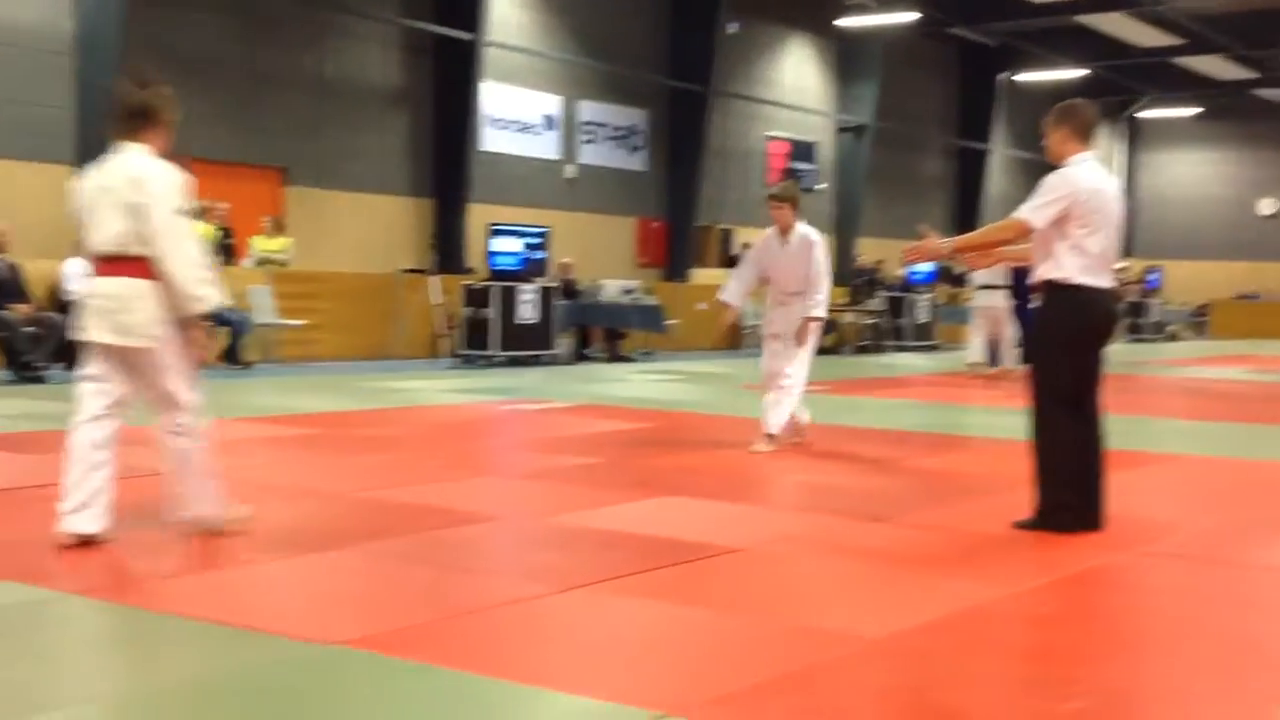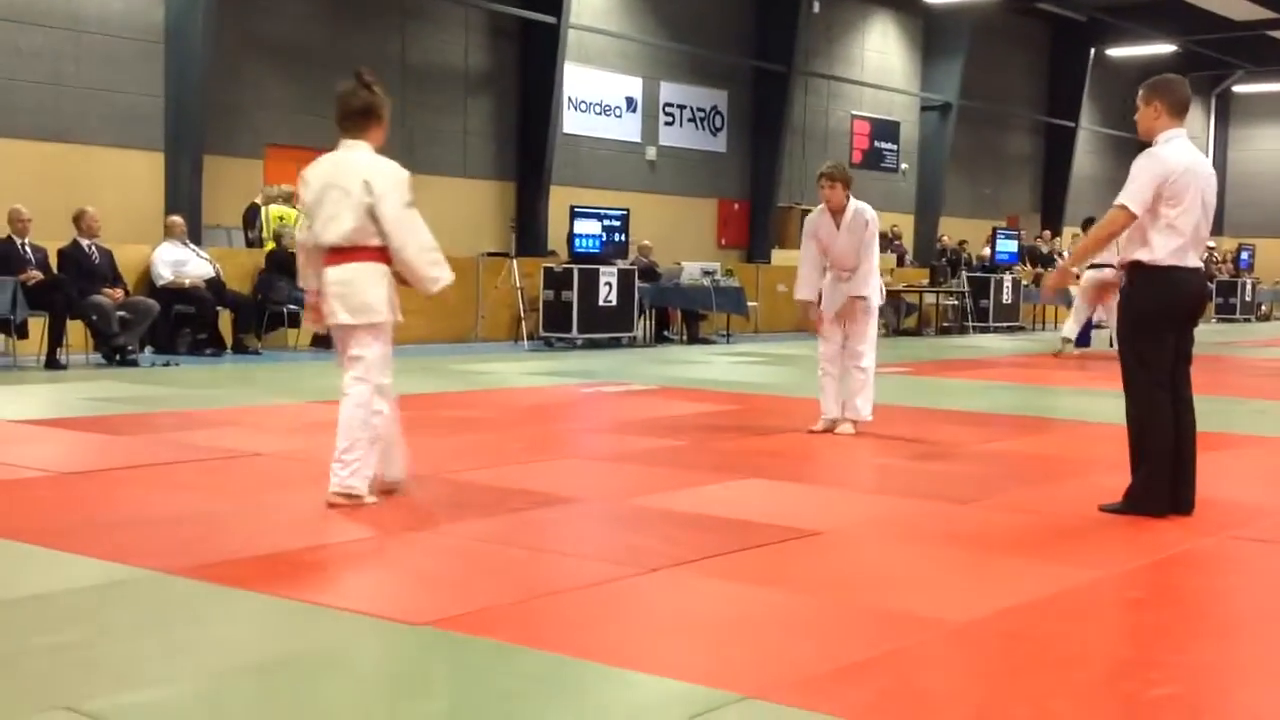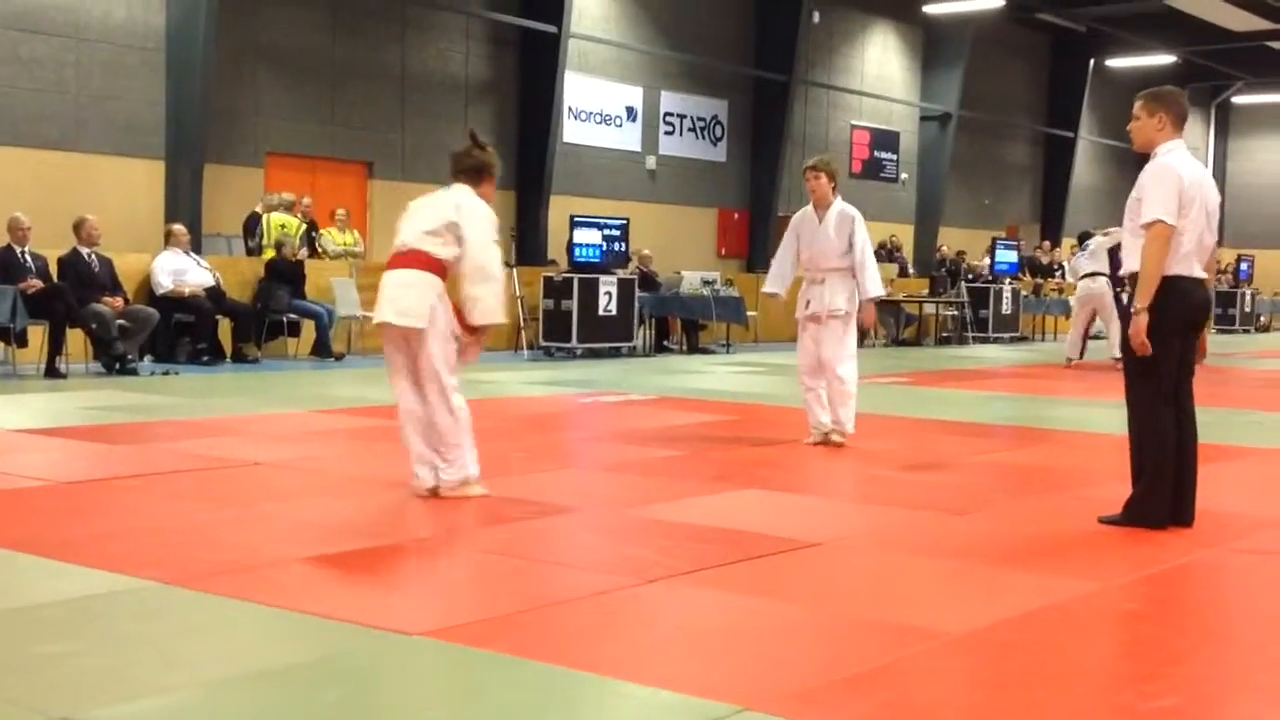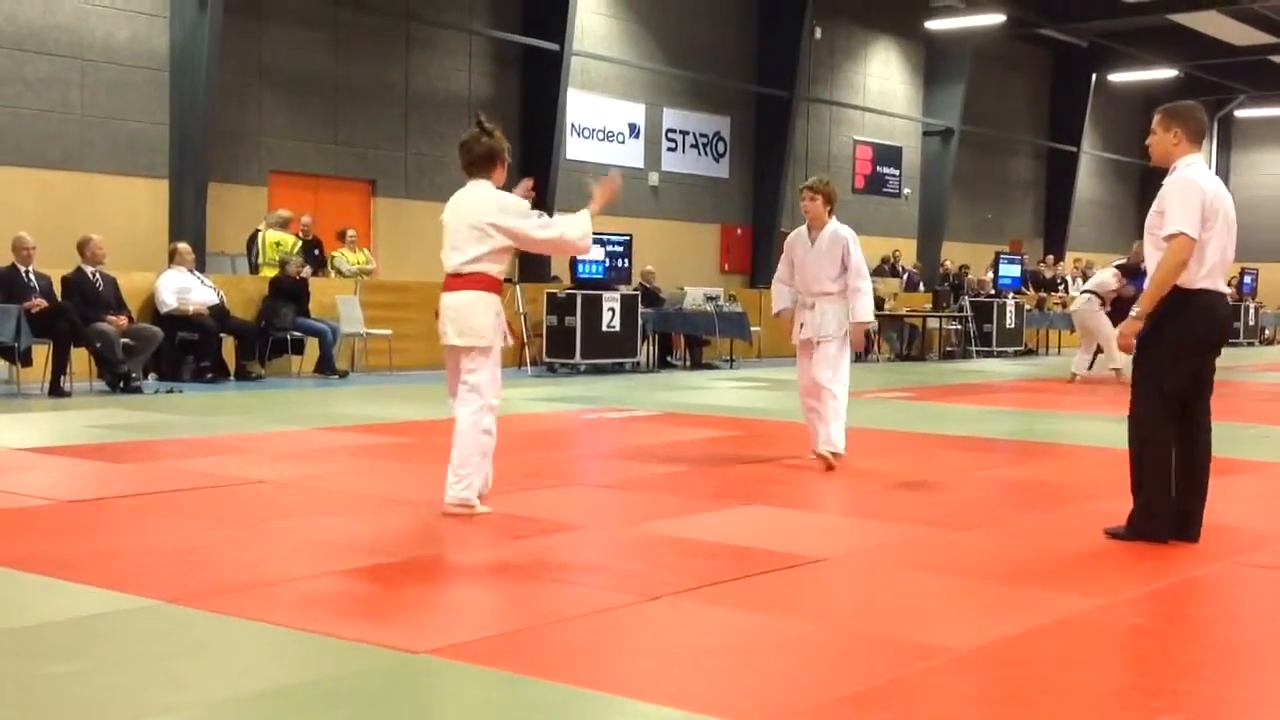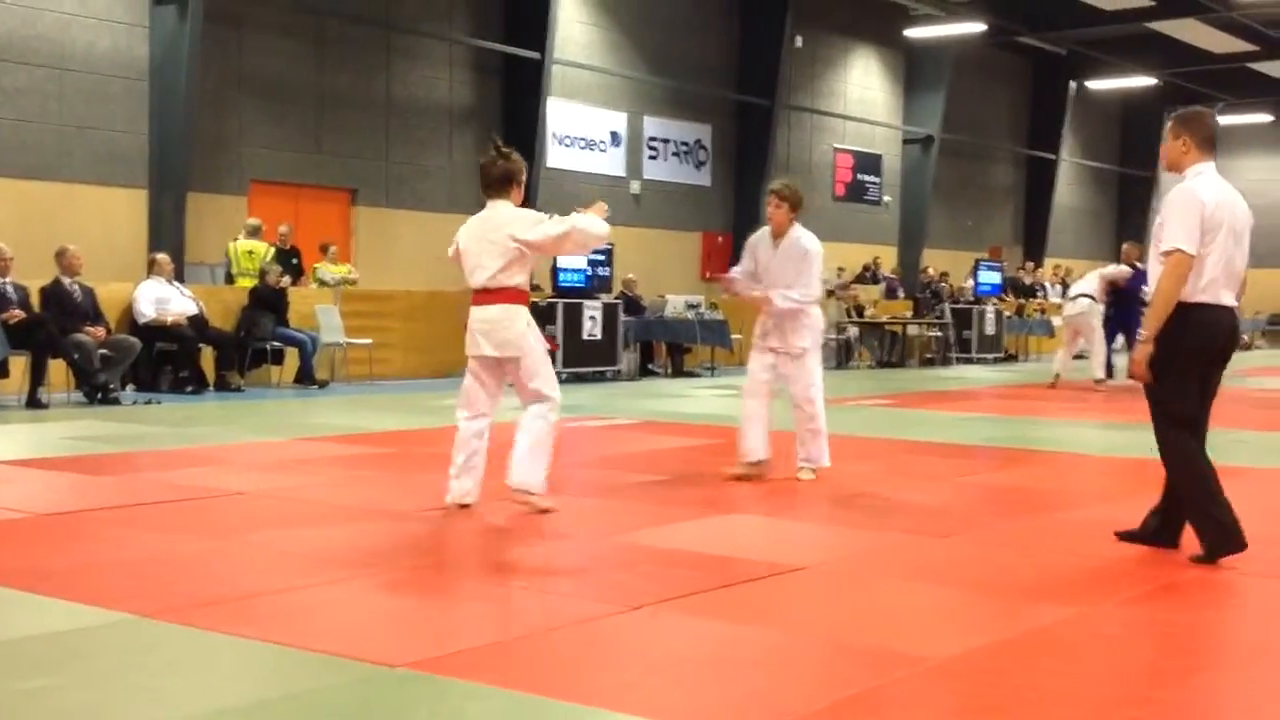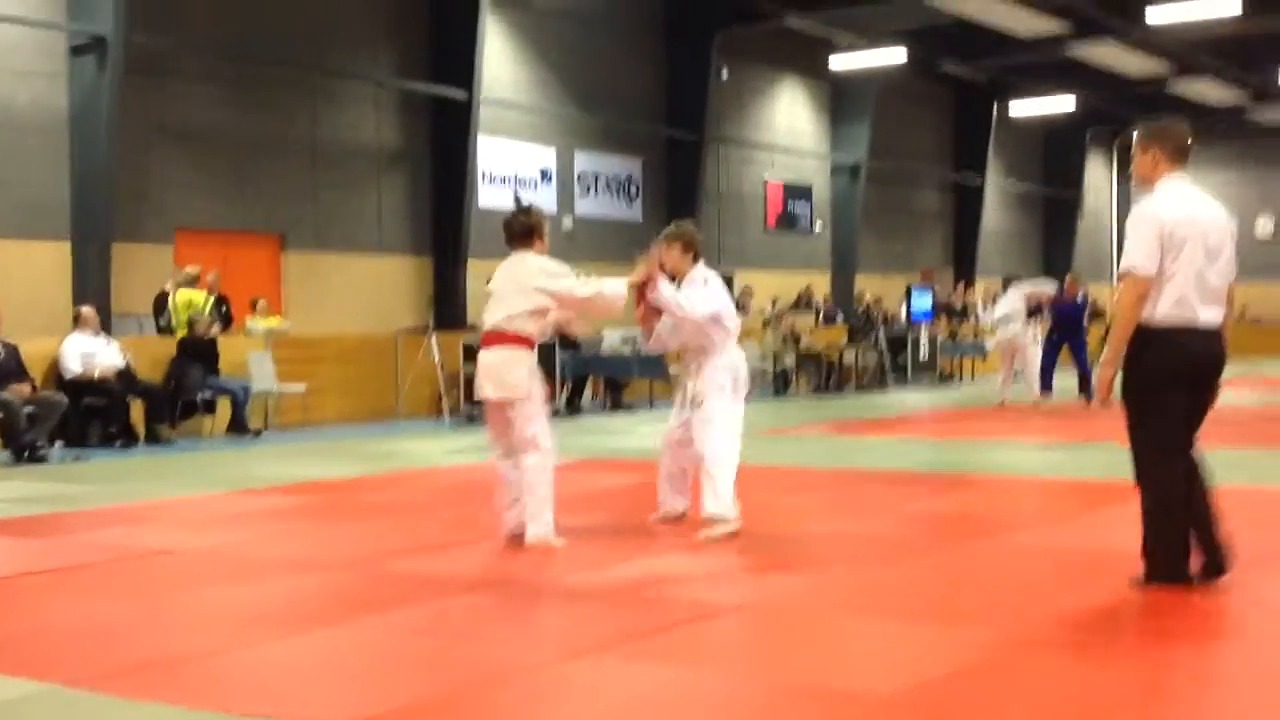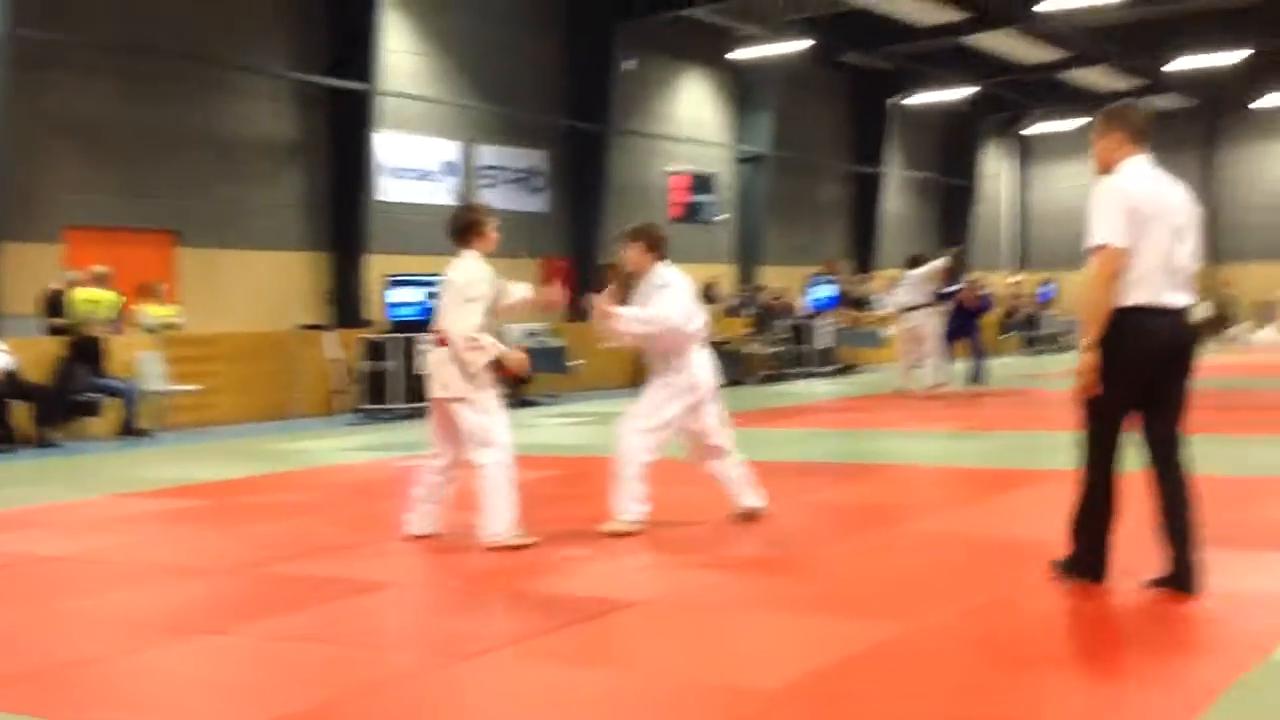
dt=0.5s
person 1, frame 1
left shoulder: (1068, 179)
right shoulder: (1106, 183)
left elbow: (1014, 228)
left wrist: (947, 247)
right wrist: (1001, 255)
left hip: (1068, 302)
right hip: (1095, 300)
left knee: (1053, 407)
right knee: (1080, 405)
left ankle: (1058, 510)
right ankle: (1084, 508)
person 1, frame 2
left shoulder: (1157, 159)
right shoulder: (1201, 162)
left elbow: (1118, 222)
left wrist: (1066, 266)
right wrist: (1126, 275)
left hip: (1155, 284)
right hip: (1188, 281)
left knee: (1147, 390)
right knee: (1173, 388)
left ankle: (1149, 494)
right ankle: (1177, 493)
person 1, frame 3
left shoulder: (1162, 168)
right shoulder: (1200, 174)
left elbow: (1158, 241)
right elbow: (1206, 254)
left wrist: (1141, 309)
right wrist: (1199, 321)
left hip: (1162, 296)
right hip: (1191, 294)
left knee: (1150, 401)
right knee: (1177, 400)
left ankle: (1150, 507)
right ankle: (1177, 506)
person 1, frame 4
left shoulder: (1183, 181)
right shoulder: (1216, 186)
left elbow: (1179, 255)
left wrist: (1138, 314)
left hip: (1184, 308)
right hip: (1212, 308)
left knee: (1150, 412)
right knee: (1191, 415)
left ankle: (1151, 518)
right ankle: (1184, 520)
person 1, frame 5
left shoulder: (1187, 193)
right shoulder: (1234, 198)
left elbow: (1177, 269)
right elbow: (1238, 276)
left wrist: (1146, 336)
left hip: (1187, 322)
right hip: (1222, 322)
left knee: (1175, 430)
right knee: (1187, 427)
left ankle: (1220, 529)
right ankle: (1164, 525)
person 1, frame 6
left shoulder: (1151, 211)
right shoulder: (1217, 212)
left elbow: (1136, 291)
right elbow: (1226, 289)
left wrist: (1110, 359)
left hip: (1161, 343)
right hip: (1207, 343)
left knee: (1156, 458)
right knee: (1179, 450)
left ankle: (1168, 564)
right ankle: (1210, 552)
person 1, frame 7
left shoulder: (1115, 188)
right shoulder: (1180, 193)
left elbow: (1108, 267)
right elbow: (1190, 270)
left wrist: (1088, 344)
left hip: (1130, 328)
right hip: (1174, 327)
left knee: (1101, 445)
right knee: (1165, 447)
left ankle: (1089, 558)
right ankle: (1183, 566)
person 2, frame 1
left shoulder: (91, 177)
right shoulder: (159, 175)
left elbow: (97, 242)
right elbow: (178, 249)
right wrist: (195, 314)
left hip: (100, 296)
right hip: (143, 299)
left knee: (97, 409)
right knee: (181, 406)
left ankle: (78, 518)
right ankle: (206, 509)
person 2, frame 2
left shoulder: (316, 171)
right shoulder: (384, 172)
left elbow: (308, 239)
right elbow: (406, 235)
left wrist: (312, 290)
right wrist: (441, 279)
left hip: (335, 280)
right hip: (369, 280)
left knee: (369, 376)
right knee: (365, 384)
left ankle: (385, 468)
right ankle: (347, 483)
person 2, frame 3
left shoulder: (424, 202)
right shoulder: (476, 209)
right elbow: (482, 267)
right wrist: (481, 324)
left hip: (392, 286)
right hip: (423, 291)
left knee: (410, 390)
right knee: (442, 389)
left ankle: (426, 476)
right ankle: (456, 477)
person 2, frame 4
left shoulder: (457, 202)
right shoulder: (502, 206)
right elbow: (560, 236)
right wrist: (595, 204)
left hip: (454, 300)
right hip: (479, 304)
left knee: (468, 399)
right knee: (479, 402)
left ankle: (469, 483)
right ankle: (461, 494)
person 2, frame 5
left shoulder: (471, 226)
right shoulder: (522, 220)
right elbow: (582, 233)
right wrist: (594, 215)
left hip: (480, 316)
right hip: (510, 316)
left knee: (475, 408)
right knee: (544, 400)
left ankle: (460, 490)
right ankle: (526, 483)
person 2, frame 6
left shoulder: (503, 273)
right shoulder: (543, 269)
right elbow: (591, 294)
right wrist: (628, 282)
left hip: (491, 358)
right hip: (515, 361)
left knee: (508, 448)
right knee: (535, 447)
left ankle: (515, 523)
right ankle: (538, 531)
person 2, frame 7
left shoulder: (464, 268)
right shoulder: (474, 271)
left elbow: (496, 297)
right elbow: (464, 330)
left wrist: (536, 295)
right wrist: (502, 355)
left hip: (447, 363)
right hip: (462, 366)
left knee: (446, 450)
right knee: (494, 445)
left ankle: (420, 522)
right ankle: (499, 531)
person 3, frame 1
left shoulder: (811, 239)
right shoulder: (766, 240)
left elbow: (818, 283)
right elbow: (747, 272)
left wrist: (810, 319)
right wrist: (731, 306)
left hip: (801, 312)
right hip: (776, 310)
left knee: (788, 374)
right knee: (772, 372)
left ankle: (771, 433)
right ankle: (796, 420)
person 3, frame 2
left shoulder: (865, 215)
right shoulder: (814, 220)
left elbow: (868, 261)
right elbow: (810, 262)
left wrist: (855, 300)
right wrist: (810, 303)
left hip: (863, 290)
right hip: (834, 286)
left knee: (859, 354)
right knee: (829, 354)
left ankle: (853, 416)
right ankle: (830, 416)
person 3, frame 3
left shoulder: (849, 215)
right shoulder: (799, 219)
left elbow: (864, 259)
right elbow: (785, 258)
left wrist: (868, 301)
right wrist: (776, 292)
left hip: (839, 293)
right hip: (809, 294)
left knee: (837, 362)
right knee: (809, 365)
left ankle: (839, 426)
right ankle: (820, 427)
person 3, frame 4
left shoulder: (844, 236)
right shoulder: (794, 239)
left elbow: (860, 282)
right elbow: (782, 280)
left wrist: (859, 322)
right wrist: (784, 310)
left hip: (834, 315)
right hip: (805, 316)
left knee: (829, 381)
right knee: (808, 386)
left ankle: (830, 447)
right ankle: (822, 443)
person 3, frame 5
left shoulder: (807, 244)
right shoulder: (758, 241)
left elbow: (808, 293)
right elbow: (744, 274)
left wrist: (768, 298)
right wrist: (733, 282)
left hip: (800, 325)
right hip: (768, 323)
left knee: (806, 397)
right knee: (754, 389)
left ankle: (811, 461)
right ankle: (753, 458)
person 3, frame 6
left shoulder: (705, 282)
right shoulder: (682, 287)
left elbow: (692, 313)
right elbow: (670, 341)
left wrist: (659, 288)
right wrist: (650, 326)
left hip: (722, 368)
right hip: (697, 369)
left knee: (711, 441)
right knee: (675, 439)
left ankle: (722, 517)
right ankle: (674, 505)
person 3, frame 7
left shoulder: (670, 282)
right shoulder: (647, 286)
left elbow: (664, 320)
right elbow: (639, 328)
left wrist: (615, 315)
right wrist: (610, 311)
left hip: (684, 371)
right hip: (685, 370)
left knee: (633, 435)
right knee: (714, 442)
left ankle: (628, 515)
right ankle: (750, 502)
